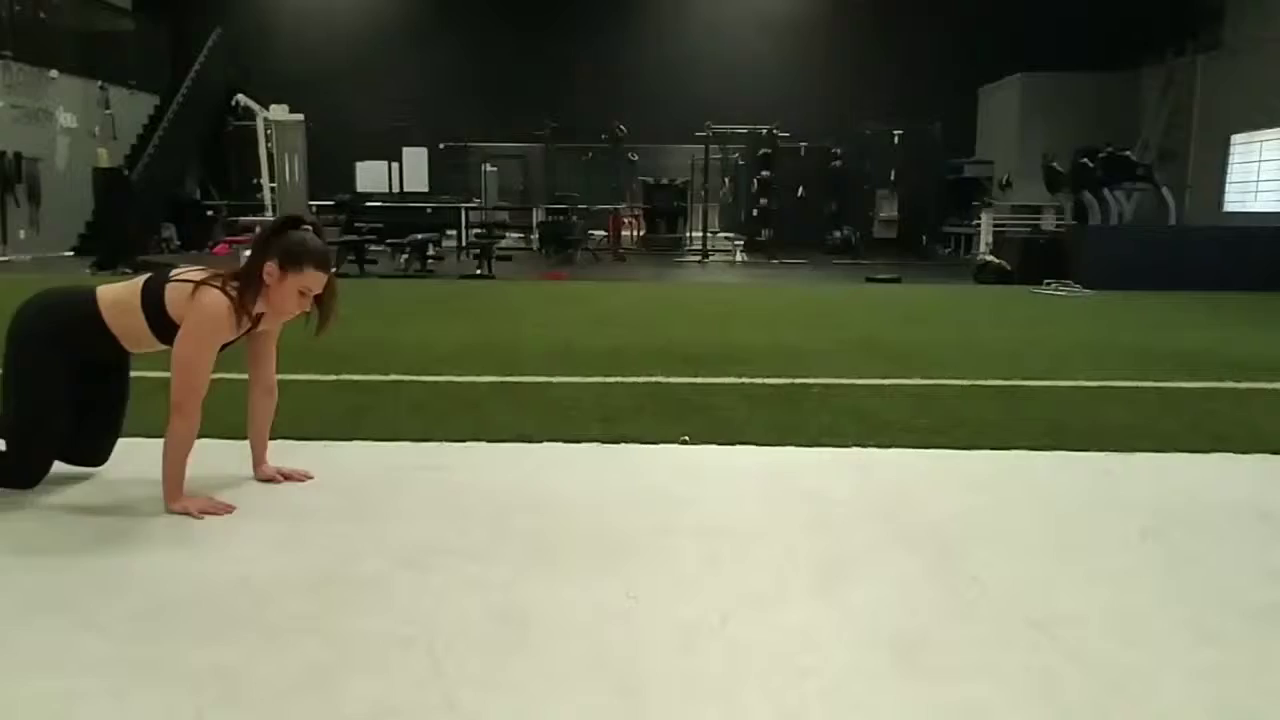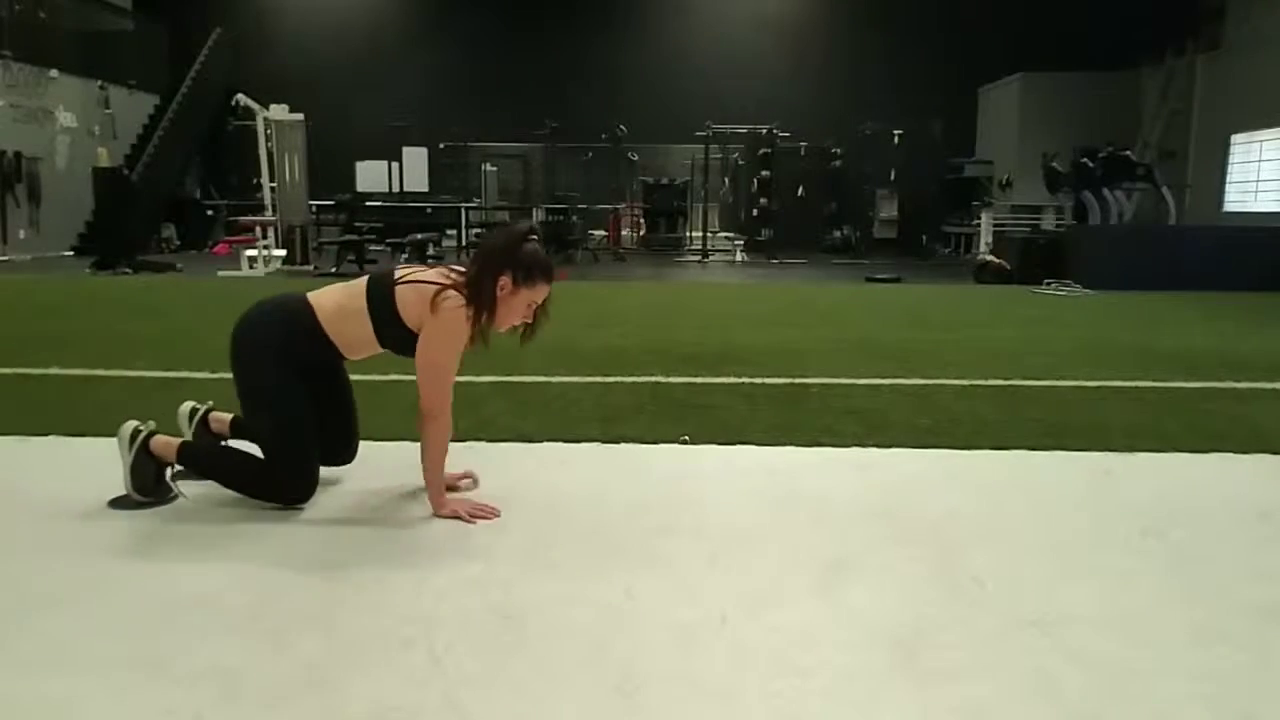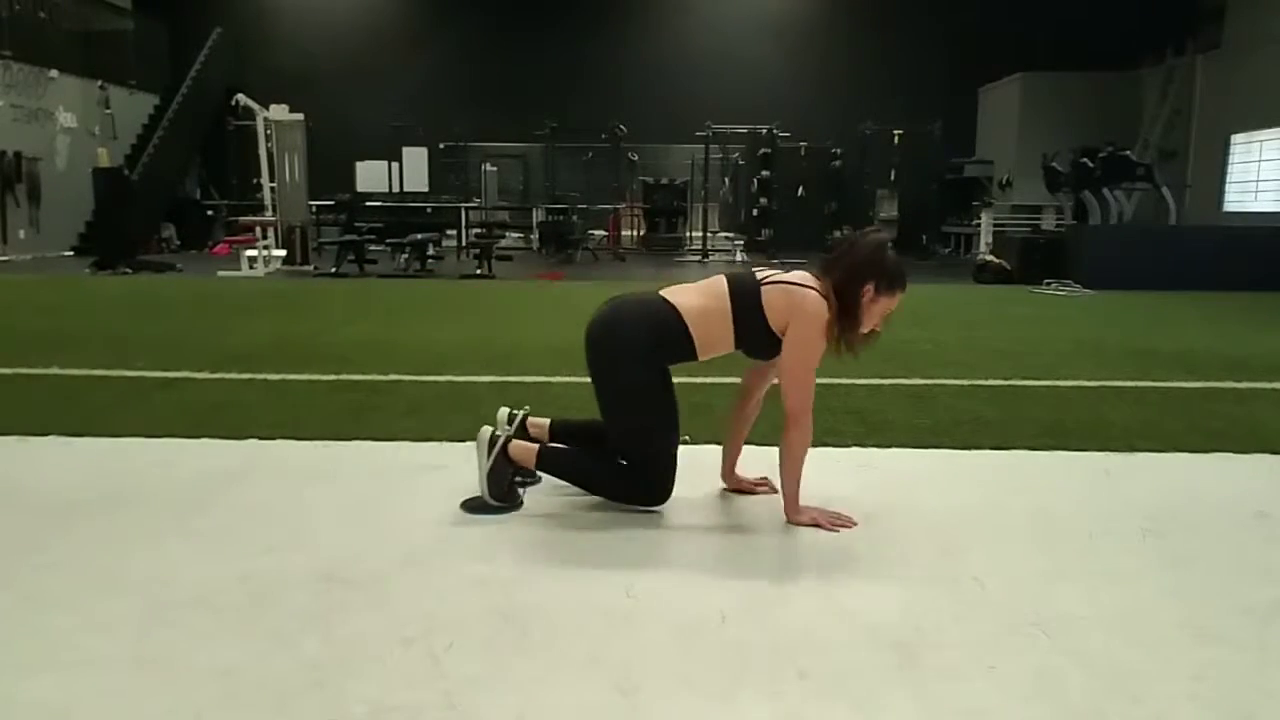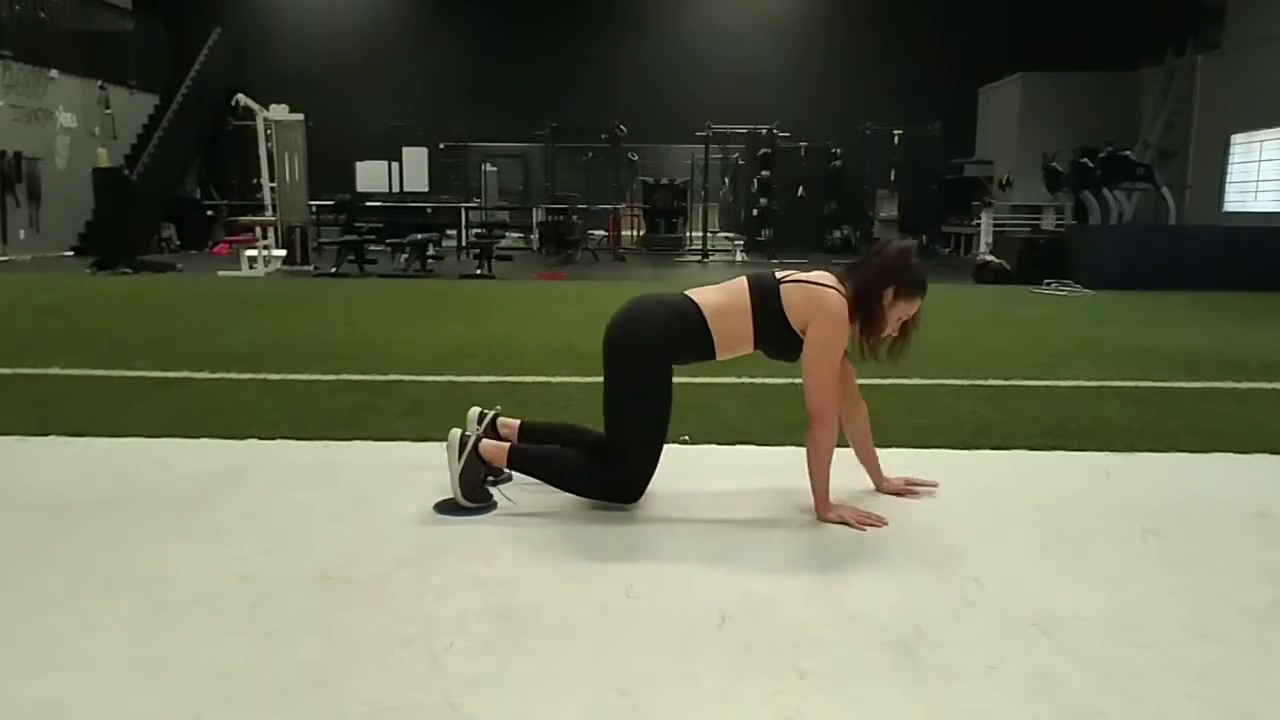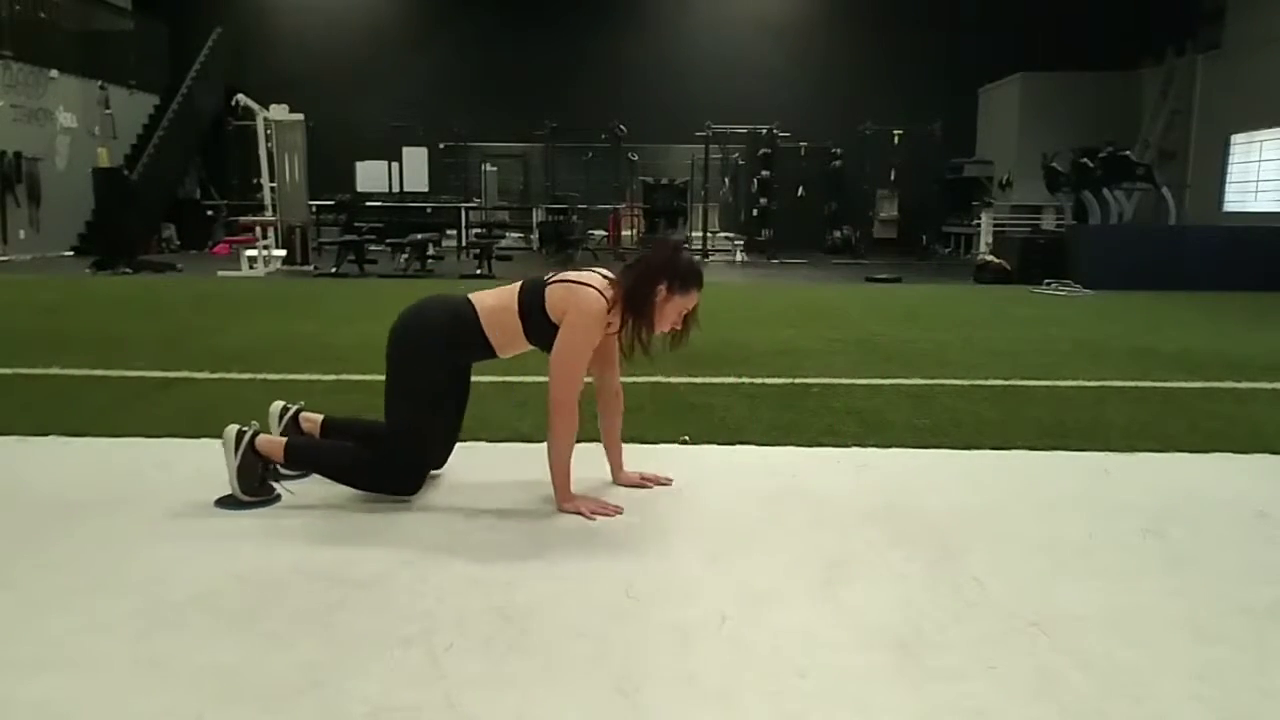
dt=1s
person 1, frame 1
left shoulder: (264, 300)
right shoulder: (214, 305)
left elbow: (264, 386)
right elbow: (185, 407)
left wrist: (260, 463)
right wrist: (174, 495)
left hip: (102, 342)
right hip: (49, 328)
left knee: (91, 451)
right knee: (29, 469)
person 1, frame 2
left shoulder: (468, 296)
right shoulder: (451, 307)
left elbow: (435, 405)
right elbow: (435, 412)
left wrist: (435, 475)
right wrist: (438, 498)
left hip: (304, 340)
right hip: (269, 340)
left knee: (338, 451)
right knee: (294, 486)
left ankle: (211, 421)
right ankle: (152, 445)
person 1, frame 3
left shoulder: (800, 293)
right shoulder: (810, 310)
left elbow: (752, 389)
right elbow: (797, 419)
left wrist: (728, 470)
right wrist: (792, 506)
left hip: (626, 326)
right hip: (625, 340)
left knee: (647, 443)
right knee: (653, 486)
left ankle: (526, 428)
right ankle: (513, 452)
person 1, frame 4
left shoulder: (823, 296)
right shoulder: (832, 310)
left elbow: (846, 399)
right elbow: (822, 417)
left wrist: (879, 477)
right wrist: (824, 504)
left hip: (647, 326)
right hip: (646, 336)
left knee: (624, 450)
right knee: (623, 482)
left ankle: (500, 428)
right ankle: (480, 448)
person 1, frame 5
left shoulder: (613, 298)
right shoulder: (591, 305)
left elbow: (610, 392)
right elbow: (561, 408)
left wrist: (622, 469)
right wrist: (564, 493)
left hip: (447, 337)
right hip: (428, 336)
left knee: (430, 448)
right knee: (403, 475)
left ankle: (300, 421)
right ankle: (257, 445)
